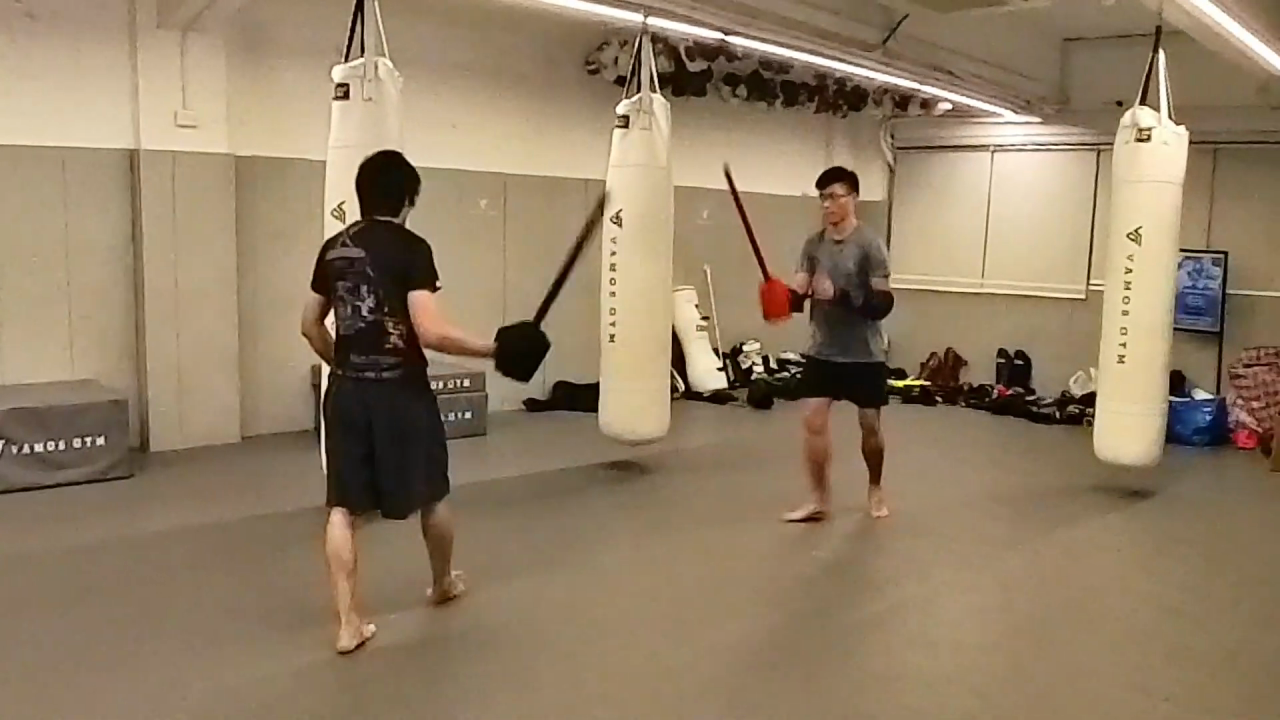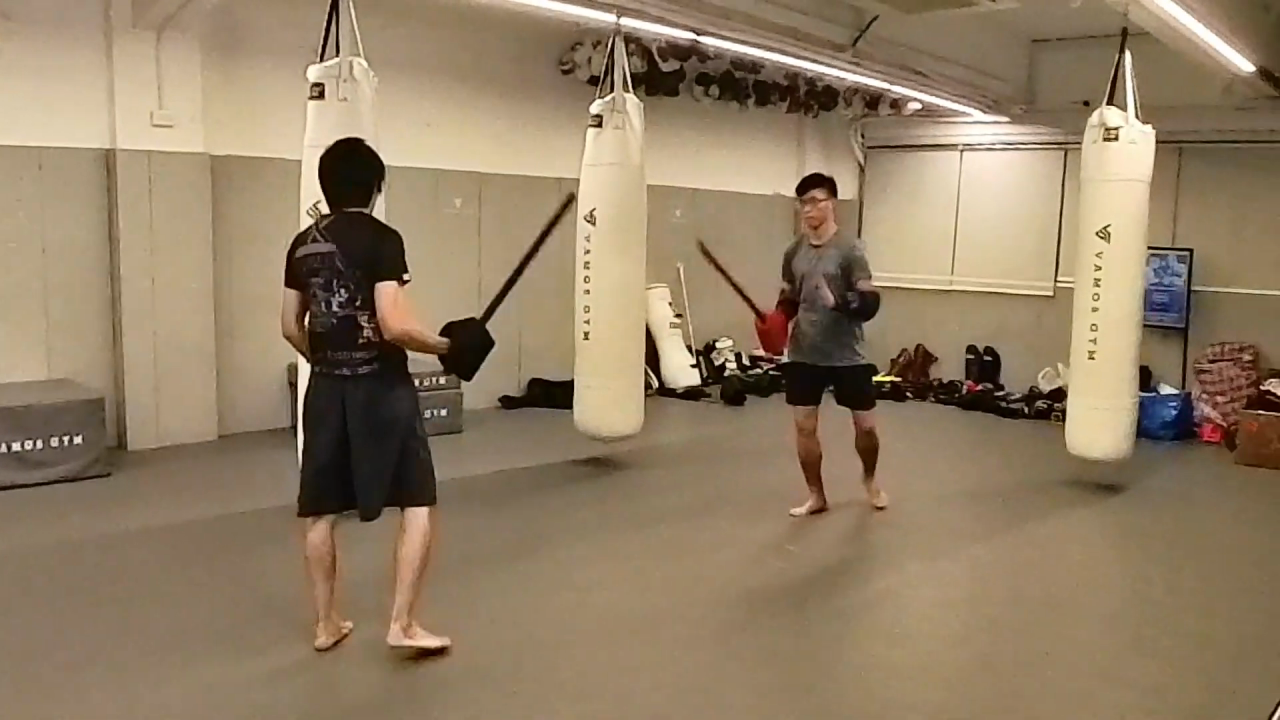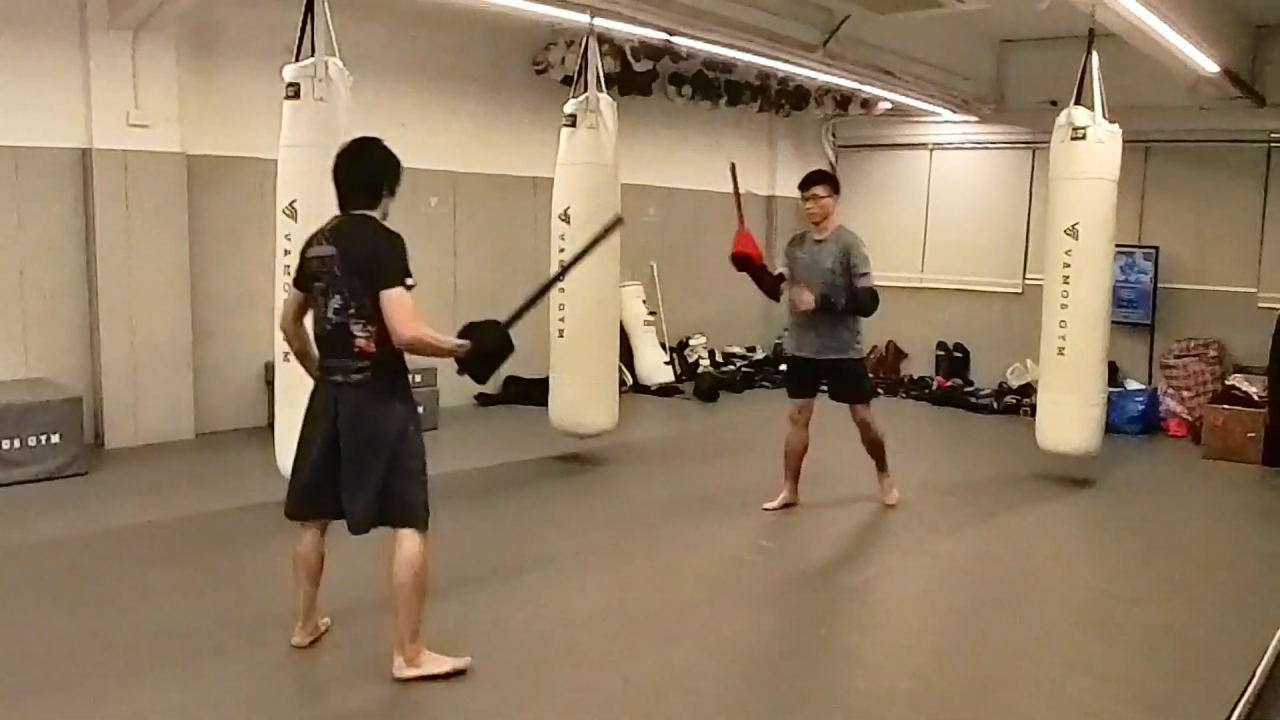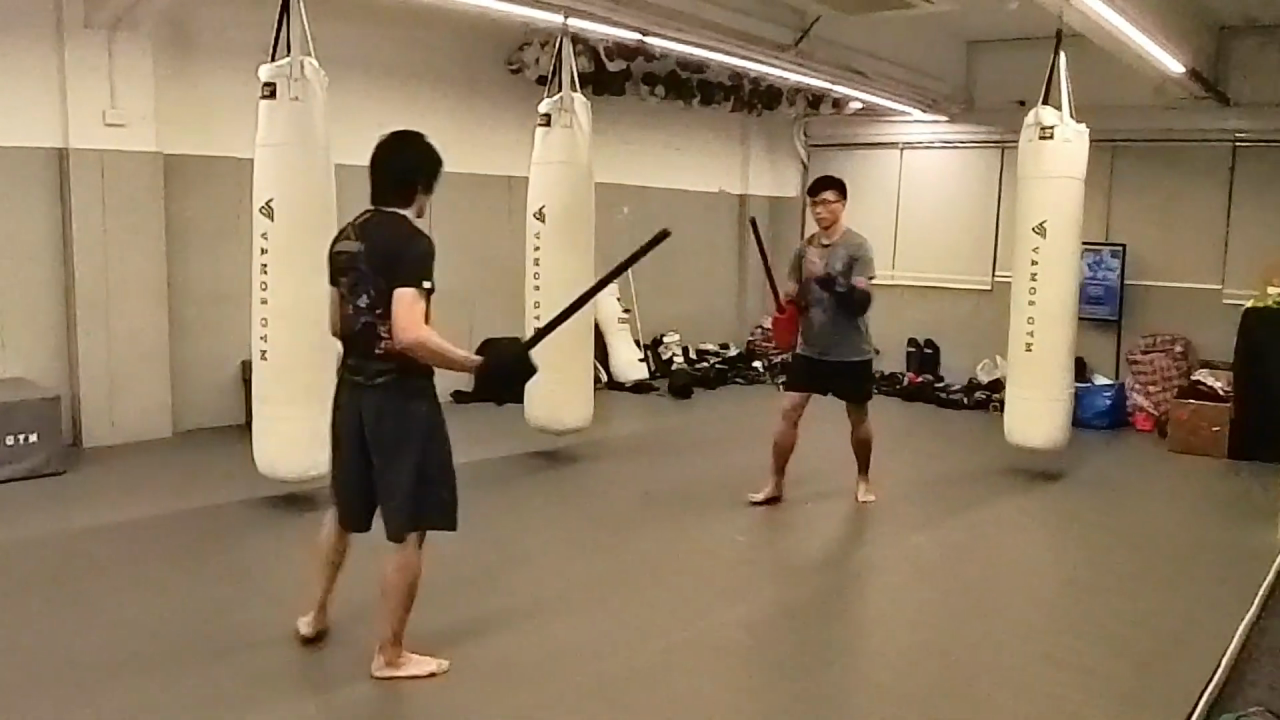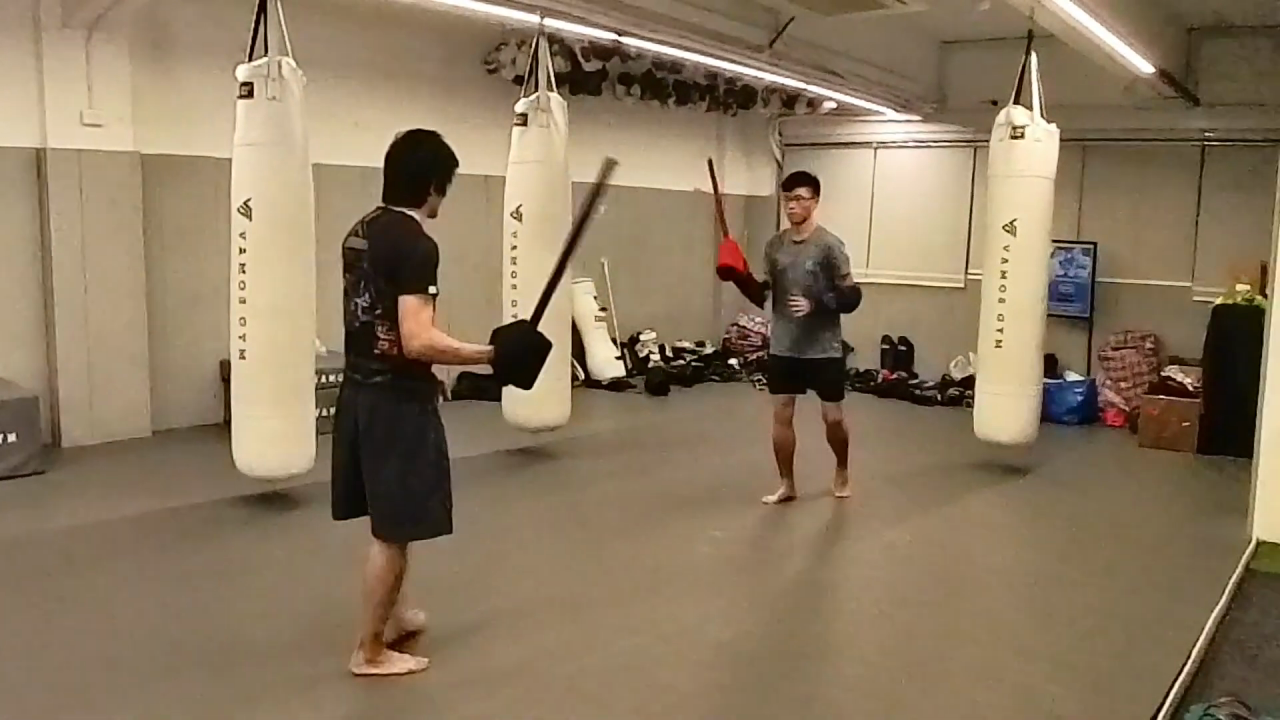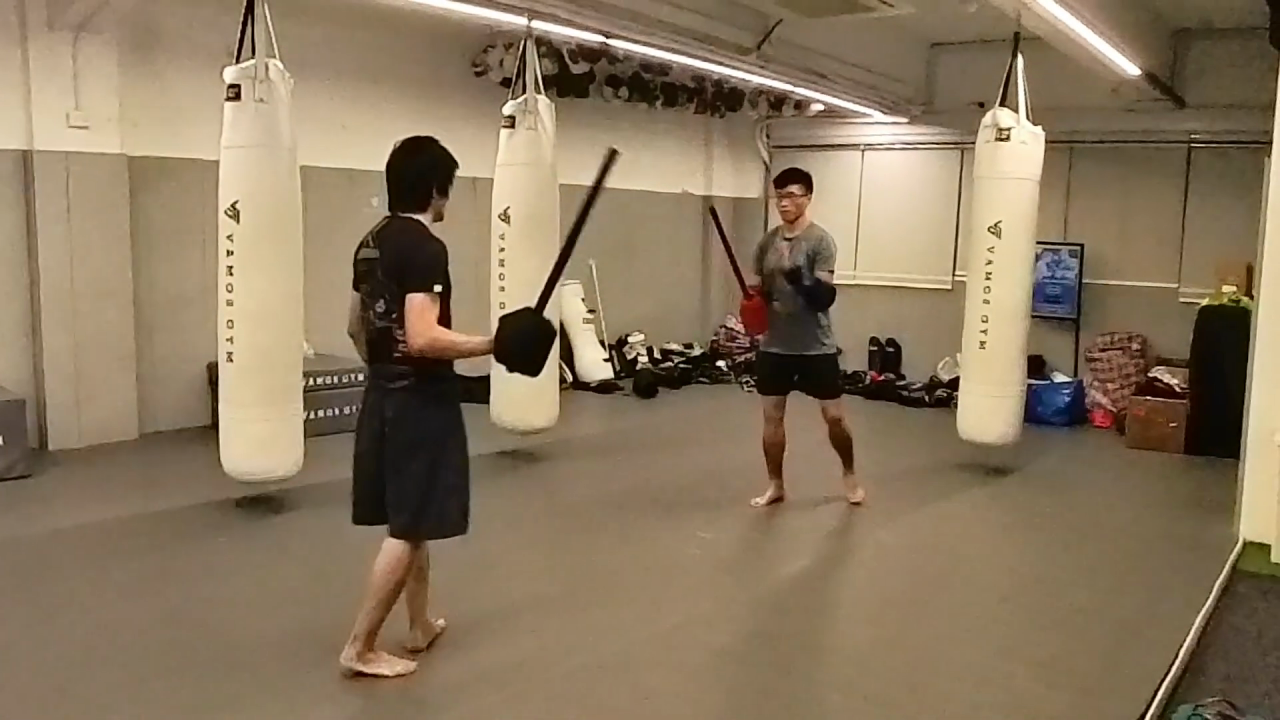
dt=0.3s
person 1, frame 1
left shoulder: (333, 248)
right shoulder: (411, 248)
left elbow: (310, 326)
right elbow: (431, 332)
right wrist: (492, 348)
left hip: (346, 390)
right hip: (400, 390)
left knee: (342, 506)
right knee: (430, 494)
left ankle: (348, 623)
right ankle: (442, 582)
person 1, frame 2
left shoulder: (304, 244)
right shoulder: (380, 239)
left elbow: (290, 325)
right elbow: (394, 327)
right wrist: (445, 344)
left hip: (327, 387)
right hip: (380, 385)
left knee: (321, 509)
right knee: (417, 503)
left ankle: (327, 622)
right ankle: (403, 623)
person 1, frame 3
left shoulder: (316, 244)
right shoulder: (384, 243)
left elbow: (290, 324)
right elbow: (405, 332)
right wrist: (461, 348)
left hip: (330, 393)
right hip: (380, 396)
left knee: (314, 515)
right knee: (410, 523)
left ankle: (305, 622)
right ankle: (408, 652)
person 1, frame 4
left shoulder: (347, 237)
right shoulder: (409, 243)
right elbow: (409, 336)
right wrist: (474, 362)
left hip: (353, 390)
right hip: (398, 399)
left knee: (348, 508)
right knee: (410, 528)
left ankle: (315, 614)
right ankle: (390, 653)
person 1, frame 5
left shoulder: (359, 232)
right shoulder: (416, 245)
right elbow: (419, 342)
right wrist: (489, 353)
left hip: (357, 388)
right hip: (397, 398)
left knee: (384, 515)
right knee: (396, 527)
left ankle: (392, 615)
right ankle: (370, 650)
person 1, frame 6
left shoulder: (370, 243)
right shoulder: (426, 247)
left elbow: (357, 327)
right elbow: (424, 337)
right wrist: (491, 343)
left hip: (381, 395)
right hip: (422, 400)
left knee: (405, 518)
right knee: (411, 528)
left ankle: (420, 625)
right ankle: (361, 645)
person 2, frame 1
left shoulder: (869, 245)
right shoulder: (813, 244)
right elbow: (799, 292)
left wrist: (837, 294)
right wrist: (787, 296)
left hip: (864, 353)
right hip: (822, 350)
left knee: (870, 426)
right knee: (814, 422)
left ankle: (875, 490)
right ankle: (818, 500)
person 2, frame 2
left shoulder: (850, 248)
right shoulder: (793, 252)
left elbow: (869, 299)
left wrist: (838, 301)
left hip: (848, 355)
right hip: (804, 354)
left knee: (865, 425)
right knee: (804, 426)
left ankle: (870, 479)
right ankle: (816, 496)
person 2, frame 3
left shoulder: (849, 245)
right shoulder: (796, 245)
left elbow: (867, 301)
right elbow: (779, 289)
left wrist: (819, 300)
left hip: (844, 351)
right hip: (803, 349)
left knee: (863, 418)
right knee: (798, 418)
left ankle: (884, 476)
right ankle: (790, 490)
person 2, frame 4
left shoulder: (857, 247)
right shoulder: (804, 248)
left elbow: (861, 302)
left wrist: (826, 276)
left hip: (851, 351)
right hip: (808, 348)
left knee: (857, 418)
right knee: (789, 413)
left ankle: (863, 479)
right ankle: (775, 485)
person 2, frame 5
left shoulder: (829, 245)
right shoulder: (774, 245)
left elbow: (852, 297)
right elbow: (761, 295)
left wrist: (816, 305)
right wrist: (738, 275)
left hip: (823, 349)
right hip: (783, 348)
left knee: (833, 418)
right knee: (781, 416)
left ankle: (841, 470)
right ankle: (787, 484)
person 2, frame 6
left shoulder: (820, 241)
right shoulder: (768, 241)
left elbow: (824, 297)
left wrist: (792, 270)
left hip: (815, 346)
right hip: (774, 345)
left knee: (833, 416)
right knee: (772, 415)
left ankle: (849, 474)
right ankle: (776, 486)
